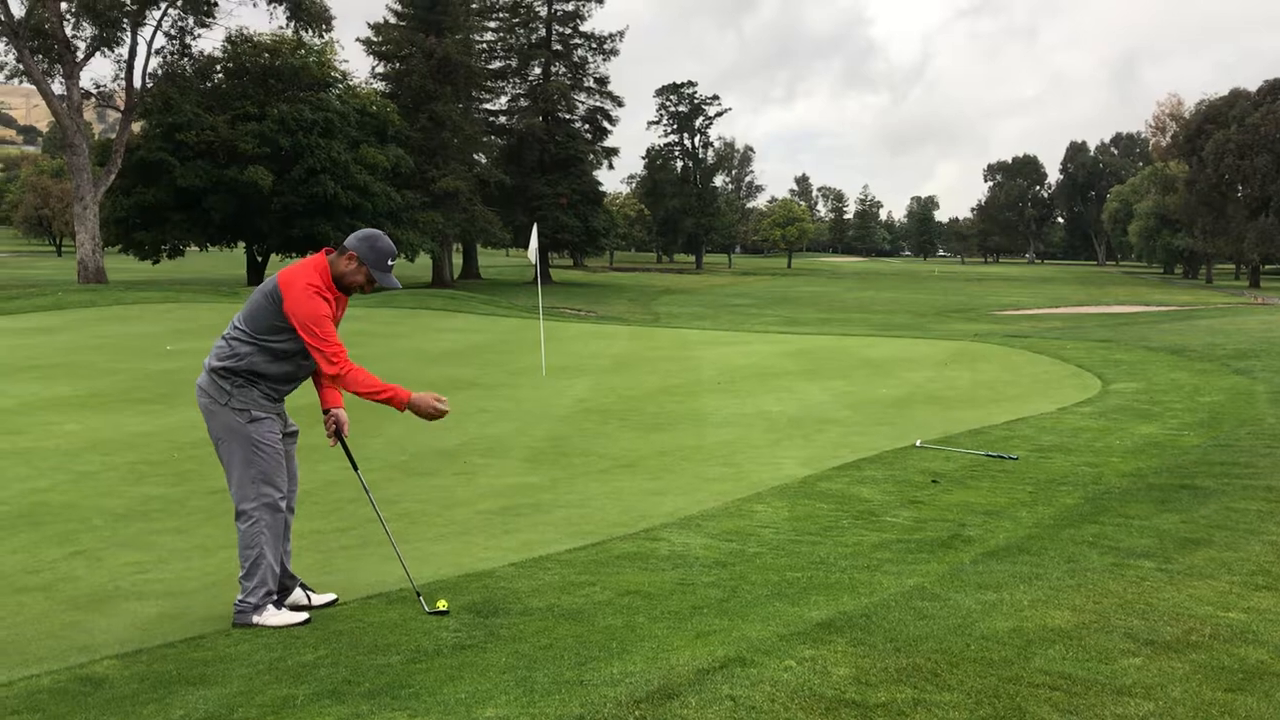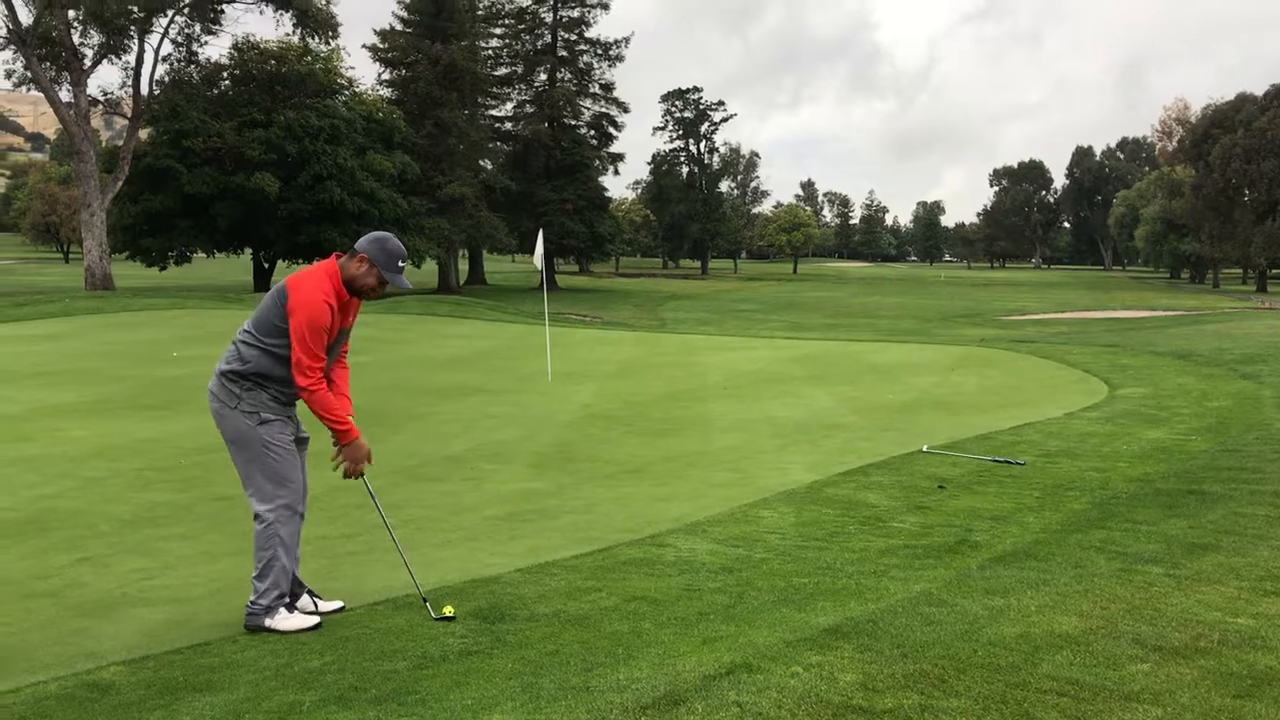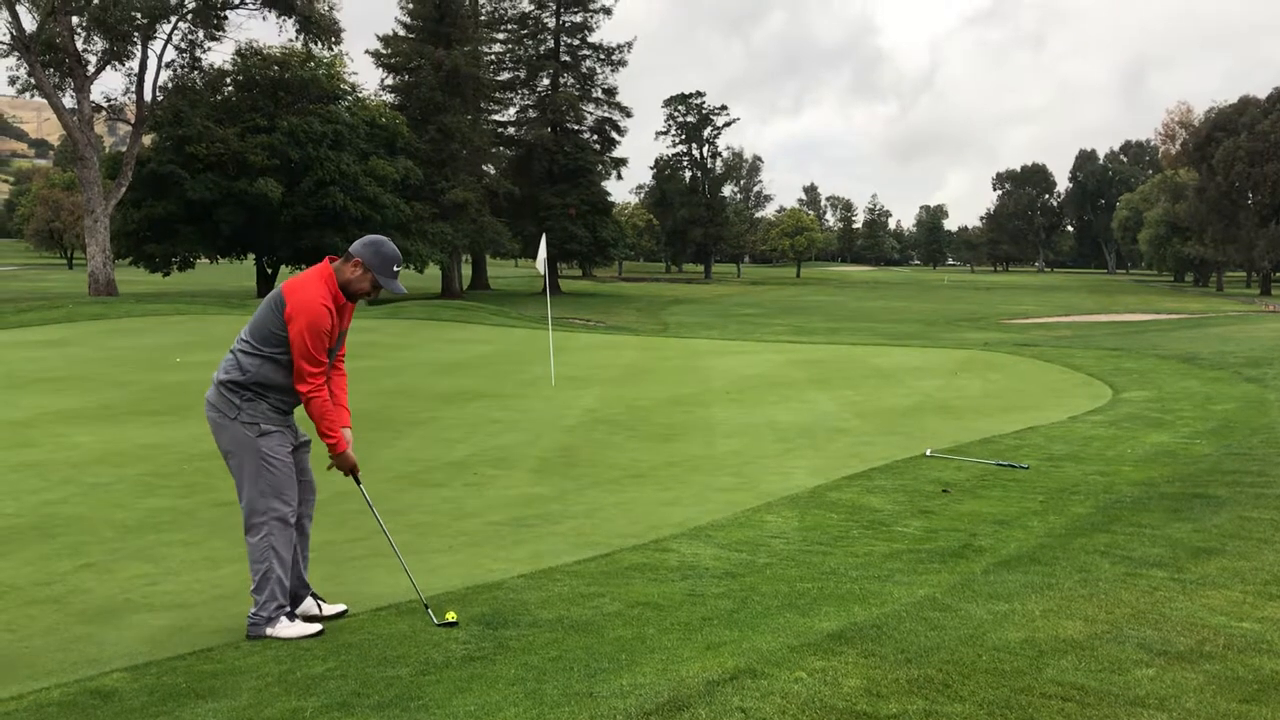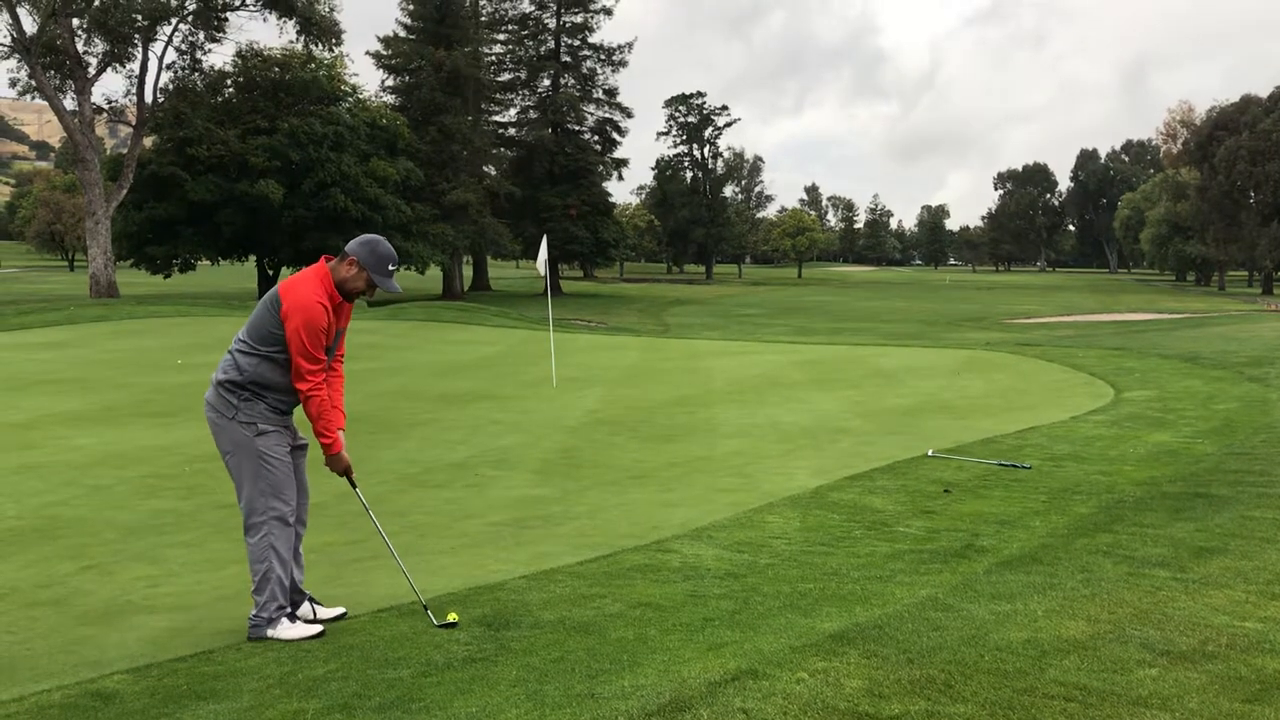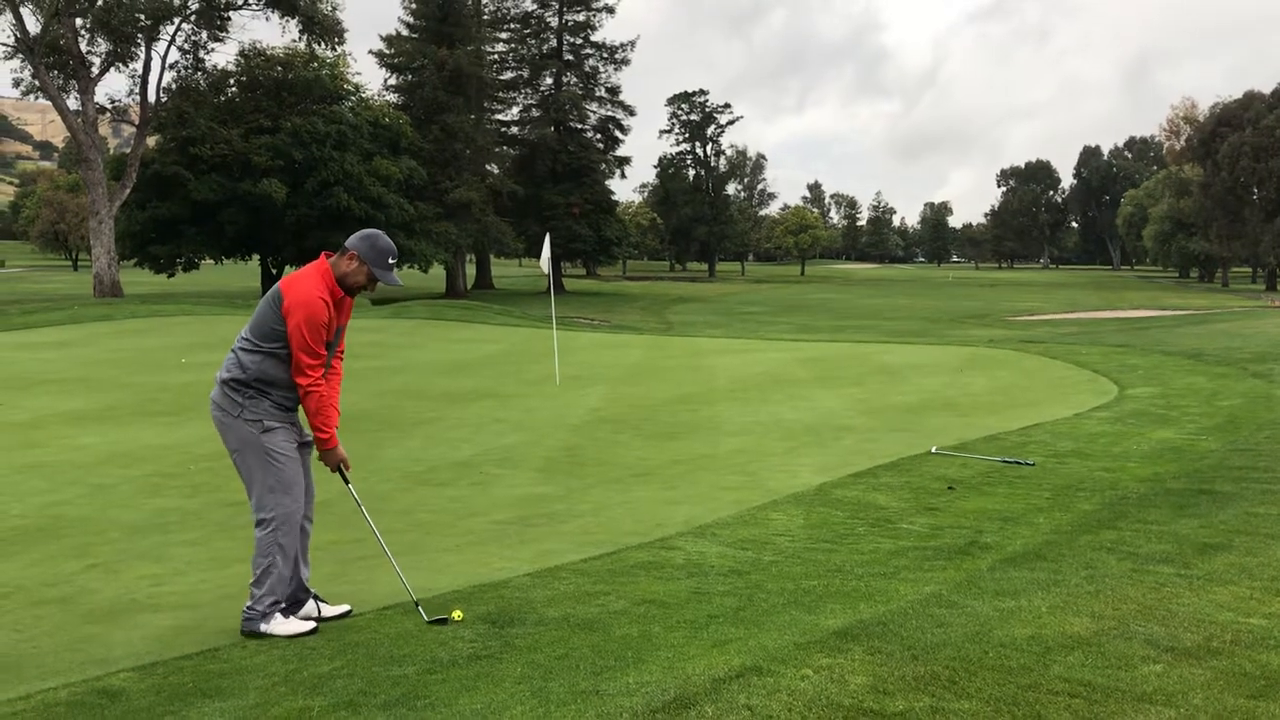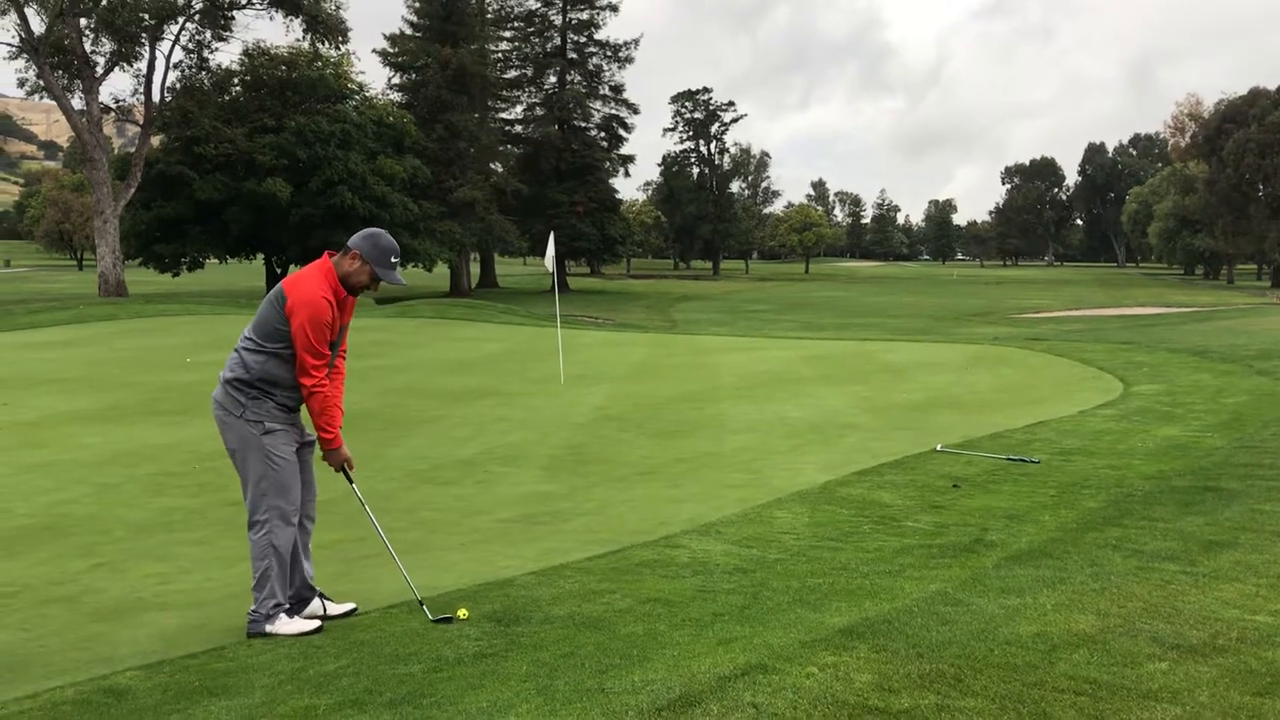
dt=0.3s
person 1, frame 1
left shoulder: (335, 285)
right shoulder: (307, 290)
left elbow: (328, 358)
right elbow: (336, 367)
left wrist: (332, 406)
right wrist: (408, 399)
left hip: (262, 394)
right hip: (235, 394)
left knee: (282, 492)
right knee: (263, 497)
left ankle: (280, 585)
right ankle: (255, 603)
person 1, frame 2
left shoulder: (349, 293)
right shoulder: (314, 296)
left elbow: (336, 359)
right elbow: (309, 380)
left wrist: (344, 417)
right wrist: (350, 436)
left hip: (274, 399)
right hip: (245, 397)
left knee: (291, 497)
right knee: (279, 500)
left ankle: (287, 591)
right ankle: (266, 605)
person 1, frame 3
left shoulder: (342, 294)
right shoulder: (312, 301)
left elbow: (335, 363)
right elbow: (310, 385)
left wrist: (343, 425)
right wrist: (337, 446)
left hip: (271, 407)
right hip: (244, 407)
left knee: (300, 500)
right knee: (272, 509)
left ankle: (294, 596)
right ankle: (267, 615)
person 1, frame 4
left shoulder: (340, 295)
right shoulder: (308, 301)
left elbow: (332, 365)
right elbow: (309, 383)
left wrist: (338, 427)
right wrist: (332, 446)
left hip: (272, 409)
right hip: (243, 408)
left knee: (293, 507)
right knee: (271, 511)
left ankle: (291, 601)
right ankle: (268, 616)
person 1, frame 5
left shoulder: (341, 292)
right shoulder: (309, 296)
left elbow: (332, 361)
right elbow: (309, 378)
left wrist: (331, 425)
right wrist: (327, 442)
left hip: (277, 406)
right hip: (248, 405)
left knee: (299, 505)
right knee: (281, 505)
left ankle: (296, 599)
right ankle: (262, 612)
person 1, frame 6
left shoulder: (342, 290)
right shoulder: (312, 296)
left elbow: (335, 361)
right elbow: (313, 378)
left wrist: (335, 427)
right wrist: (332, 442)
left hip: (279, 406)
right hip: (250, 406)
left knee: (300, 505)
right knee: (276, 508)
left ankle: (300, 597)
right ankle: (266, 612)
